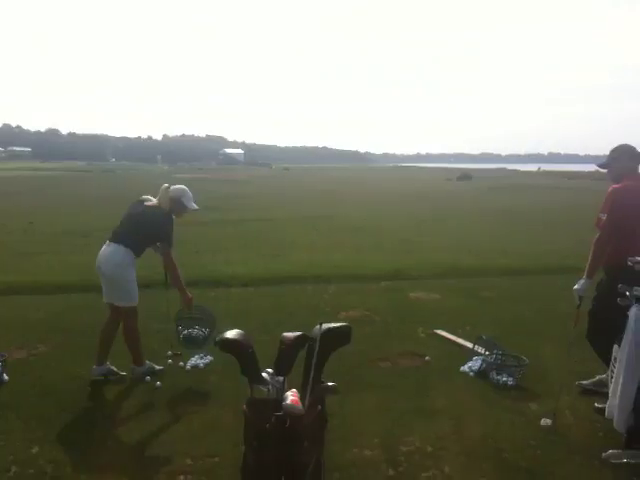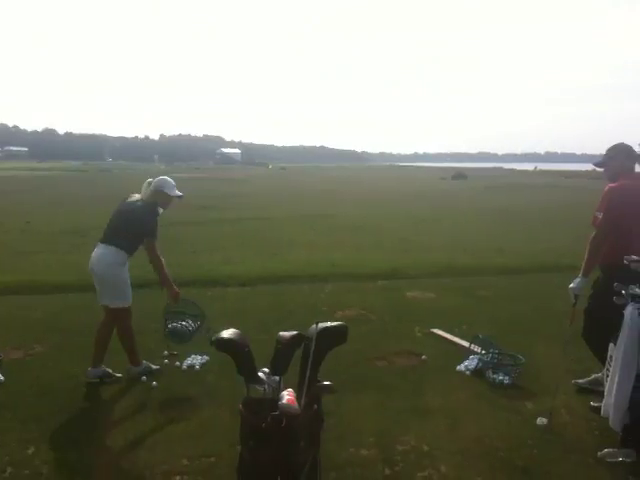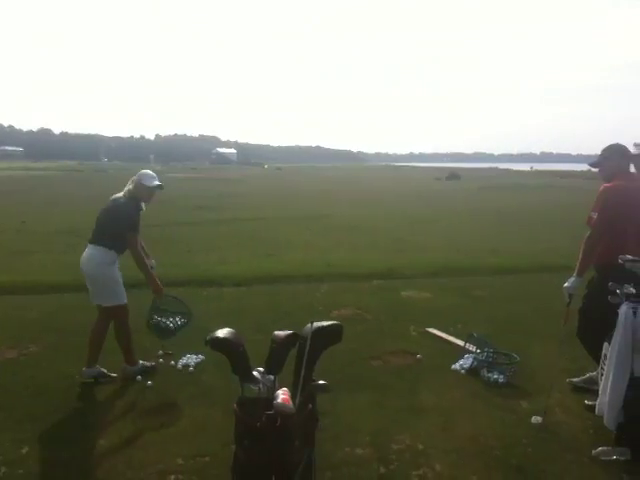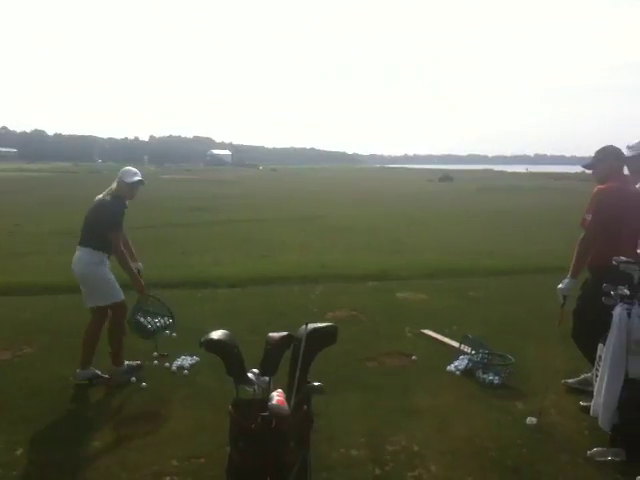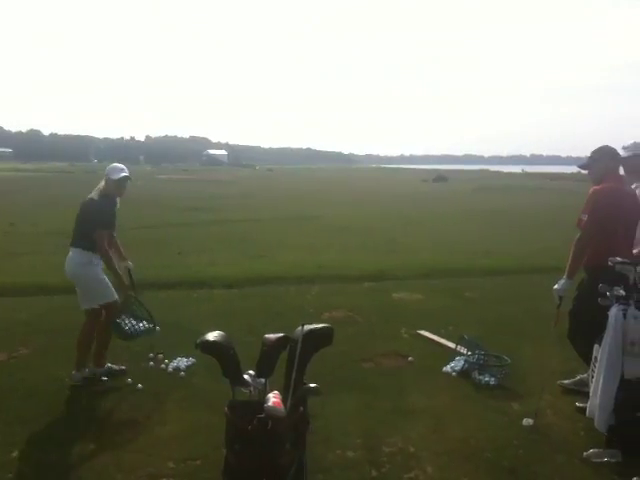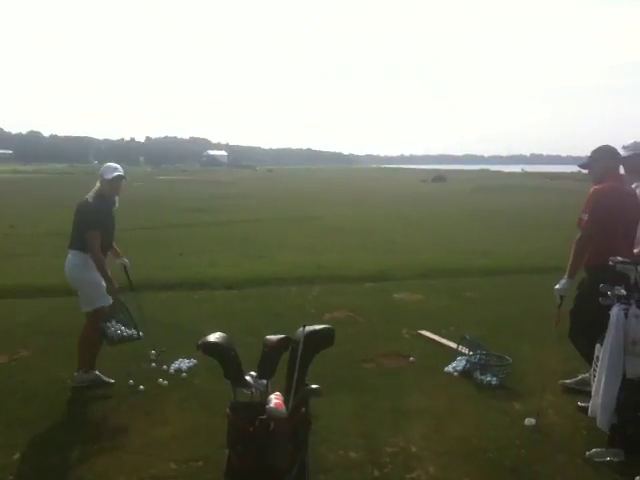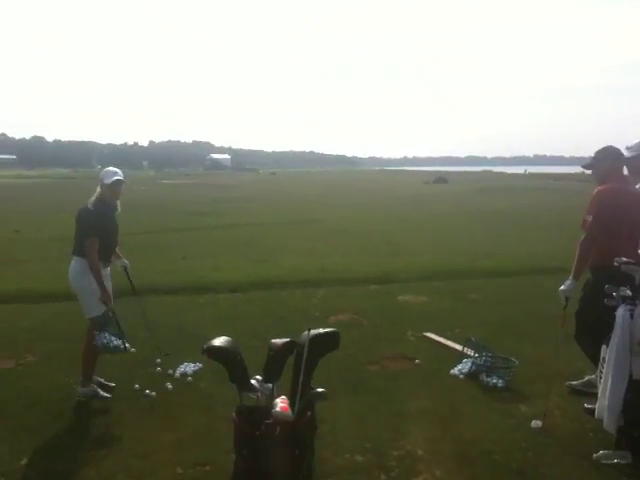
dt=0.1s
person 1, frame 1
left shoulder: (619, 192)
left elbow: (603, 238)
left wrist: (587, 278)
left hip: (619, 274)
left knee: (599, 331)
right knee: (618, 329)
person 1, frame 2
left shoulder: (616, 191)
left elbow: (599, 237)
left wrist: (582, 277)
left hip: (616, 272)
left knee: (594, 329)
right knee: (615, 329)
right ankle: (609, 375)
person 1, frame 3
left shoulder: (611, 191)
left elbow: (594, 236)
left wrist: (577, 276)
left hip: (610, 272)
left knee: (589, 329)
right knee: (609, 328)
person 1, frame 4
left shoulder: (604, 193)
left elbow: (588, 238)
left wrist: (571, 278)
left hip: (605, 273)
left knee: (583, 329)
right knee: (603, 329)
person 1, frame 5
left shoulder: (601, 193)
left elbow: (584, 238)
left wrist: (567, 279)
left hip: (600, 274)
left knee: (580, 331)
right knee: (598, 329)
person 1, frame 6
left shoulder: (601, 193)
left elbow: (585, 238)
left wrist: (568, 278)
left hip: (601, 274)
left knee: (581, 329)
right knee: (600, 328)
person 1, frame 7
left shoulder: (605, 194)
left elbow: (589, 239)
left wrist: (573, 279)
left hip: (606, 274)
left knee: (587, 331)
right knee: (606, 330)
person 2, frame 1
left shoulder: (145, 205)
right shoulder: (162, 219)
right elbow: (168, 261)
left wrist: (157, 248)
right wrist: (183, 293)
left hip: (106, 256)
right hip: (119, 260)
left knee: (117, 314)
right knee: (129, 315)
left ankle: (100, 365)
right ankle: (139, 365)
person 2, frame 2
left shoulder: (136, 204)
right shoulder: (147, 213)
right elbow: (152, 255)
left wrist: (158, 257)
right wrist: (170, 287)
left hip: (100, 258)
right hip: (112, 261)
left knee: (112, 315)
right knee: (124, 316)
left ankle: (95, 367)
right ankle: (137, 366)
person 2, frame 3
left shoulder: (122, 202)
right shoulder: (129, 208)
left elbow: (132, 239)
right elbow: (134, 250)
left wrist: (147, 258)
right wrist: (152, 280)
left hip: (91, 259)
right hip: (102, 261)
left knee: (106, 314)
right knee: (120, 313)
left ankle: (90, 367)
right ankle: (132, 364)
person 2, frame 4
left shoulder: (113, 204)
right shoulder: (110, 207)
left elbow: (121, 237)
right elbow: (117, 247)
left wrist: (135, 261)
right wrist: (135, 278)
left hip: (88, 261)
right hip: (92, 262)
left knee: (99, 315)
right knee: (119, 308)
left ankle: (84, 369)
right ankle: (118, 364)
person 2, frame 5
left shoulder: (104, 203)
right shoulder: (98, 206)
left elbow: (110, 236)
right elbow: (102, 246)
left wrist: (124, 260)
right wrist: (119, 278)
left hip: (81, 262)
right hip: (84, 262)
left knee: (93, 315)
right knee: (112, 307)
left ankle: (81, 369)
right ankle: (99, 365)
person 2, frame 6
left shoulder: (106, 205)
right shoulder: (91, 207)
right elbow: (93, 248)
left wrist: (118, 256)
right wrist: (109, 280)
left hip: (92, 263)
right hip: (81, 264)
left knee: (95, 317)
right knee: (103, 315)
left ankle: (84, 369)
right ankle: (85, 372)
person 2, frame 7
left shoulder: (108, 210)
right shoulder: (91, 213)
right elbow: (90, 254)
left wrist: (119, 258)
right wrist: (103, 289)
left hip: (99, 269)
right hip: (84, 271)
left knee: (101, 325)
right knee: (99, 325)
left ankle: (88, 378)
right ankle: (86, 385)
